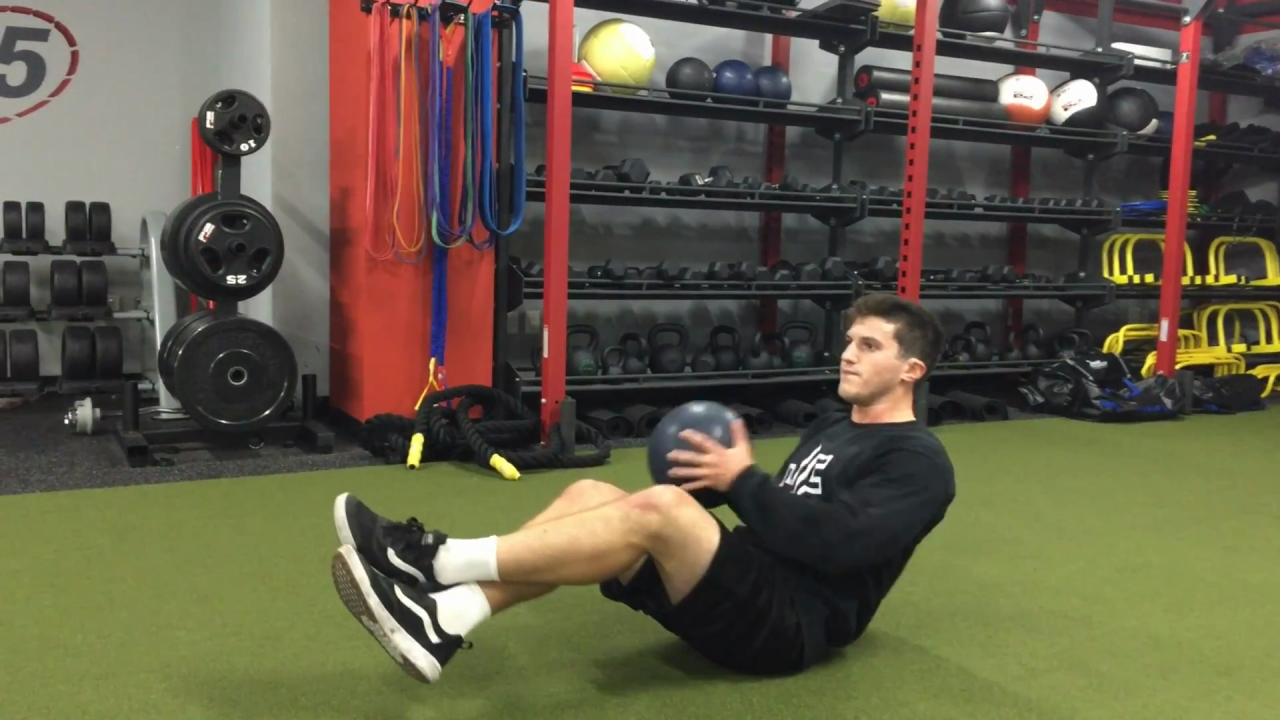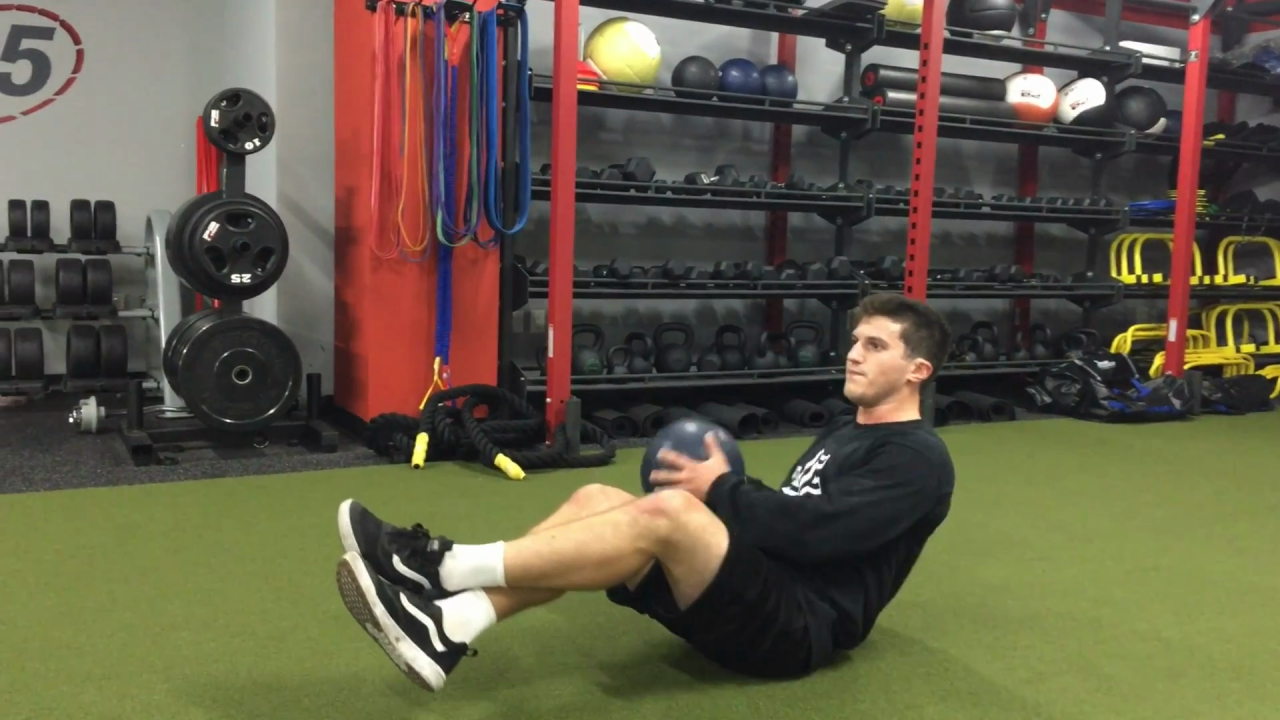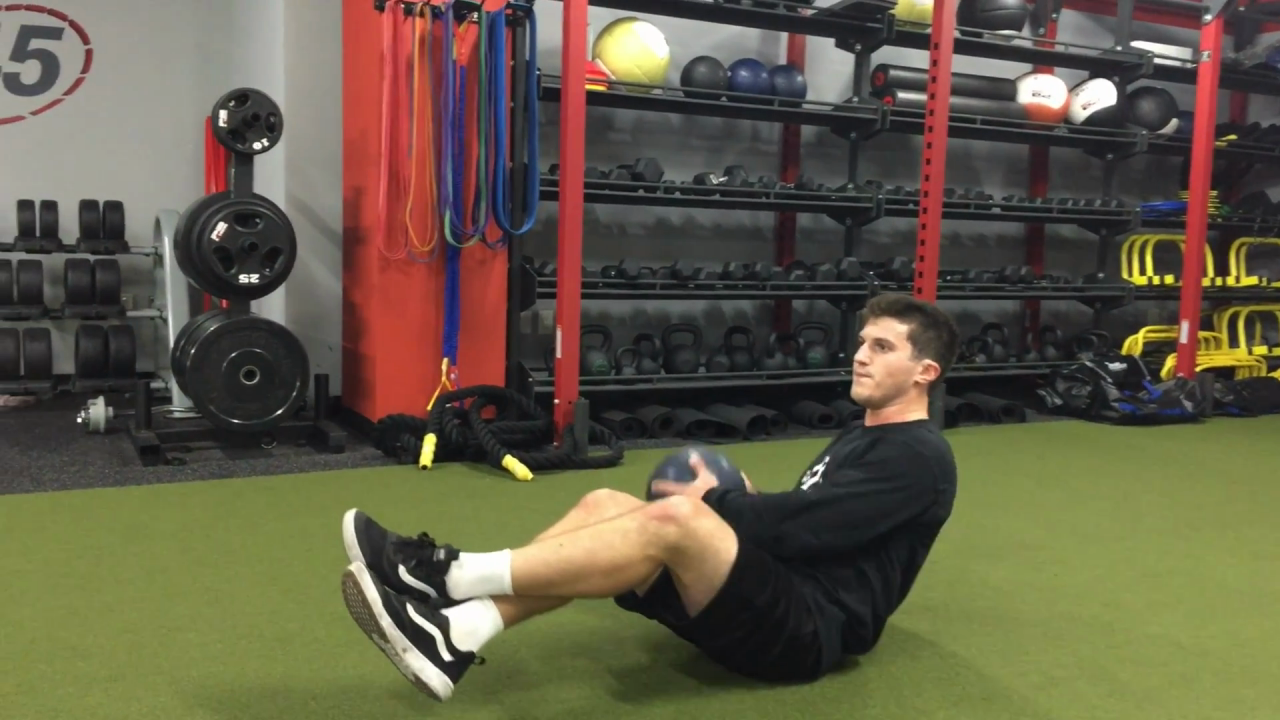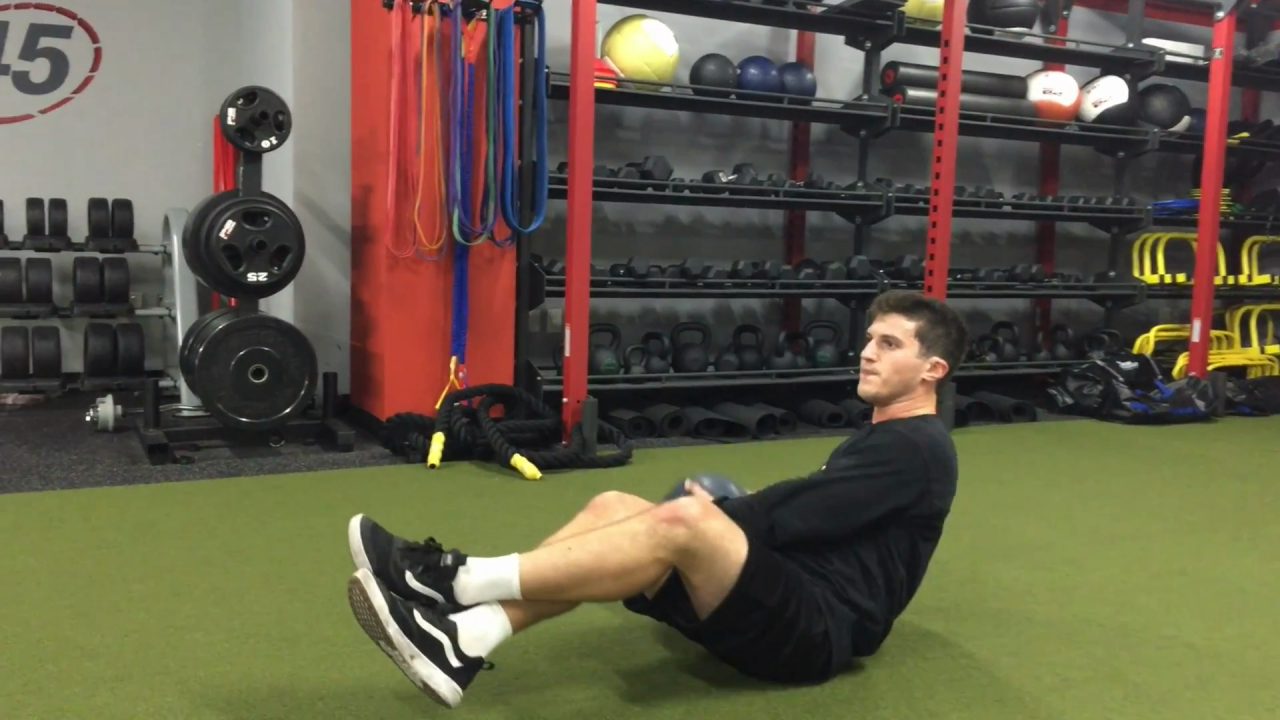
dt=0.1s
person 1, frame 1
left shoulder: (918, 460)
right shoulder: (833, 428)
left elbow: (840, 545)
left wrist: (749, 479)
right wrist: (733, 477)
left hip: (789, 623)
right hip: (743, 586)
left knee: (660, 506)
right knee: (591, 495)
left ankle: (447, 561)
right ankle: (442, 620)
person 1, frame 2
left shoulder: (916, 458)
right shoulder: (846, 431)
left elbow: (817, 532)
left wrist: (724, 489)
right wrist: (734, 495)
left hip: (797, 625)
right hip: (755, 593)
left knee: (669, 507)
right knee: (599, 499)
left ankle: (453, 567)
right ankle: (448, 625)
person 1, frame 3
left shoulder: (918, 456)
right shoulder: (860, 435)
left elbow: (808, 527)
left wrist: (718, 502)
right wrist: (743, 506)
left hip: (805, 630)
right hip: (764, 597)
left knee: (678, 516)
right knee: (606, 505)
left ankle: (459, 575)
right ankle: (455, 634)
person 1, frame 4
left shoulder: (915, 449)
right shoulder: (883, 435)
left elbow: (799, 514)
left wrist: (715, 518)
right wrist: (731, 520)
left hip: (814, 629)
right hip: (777, 596)
left knee: (688, 517)
right knee: (616, 507)
left ankle: (467, 579)
right ankle: (462, 641)
